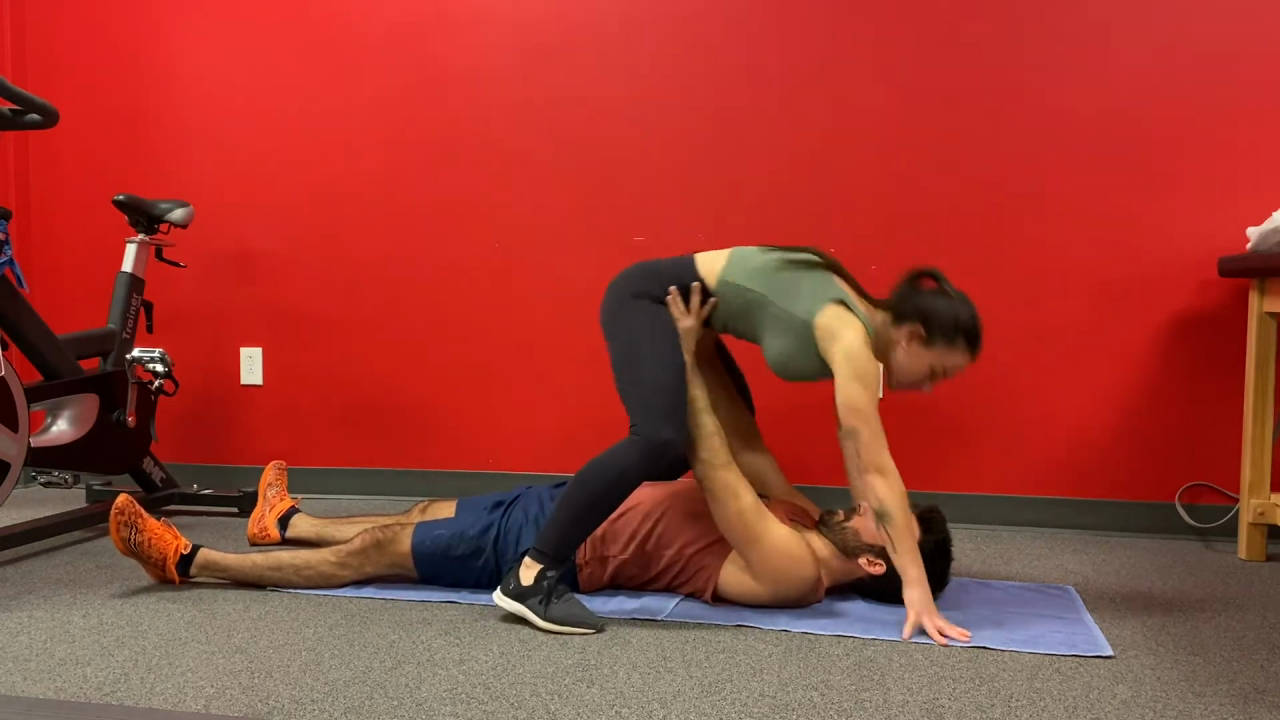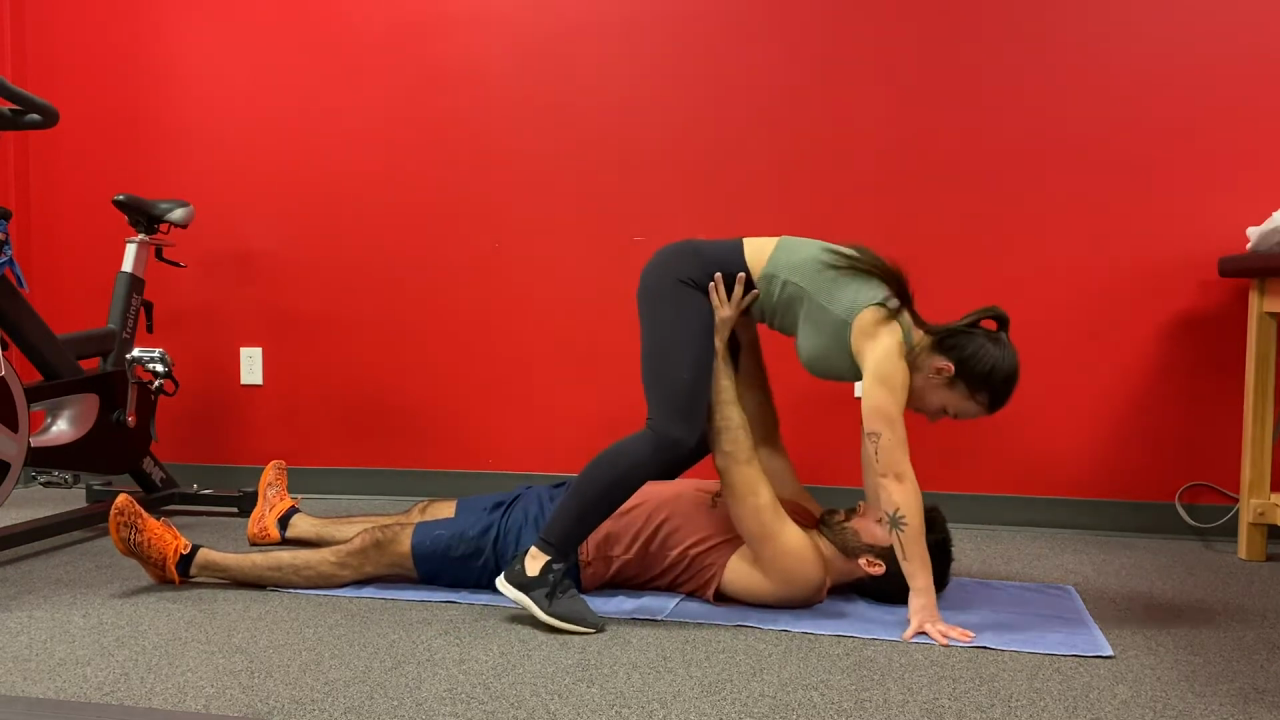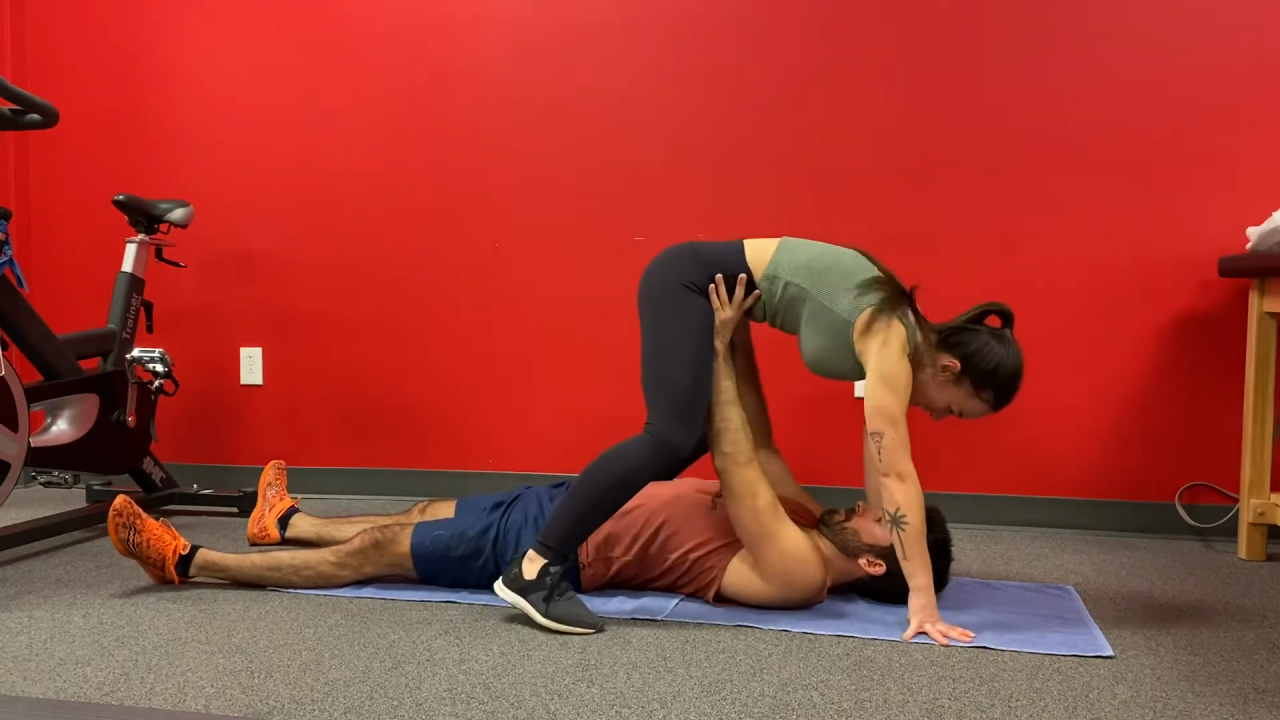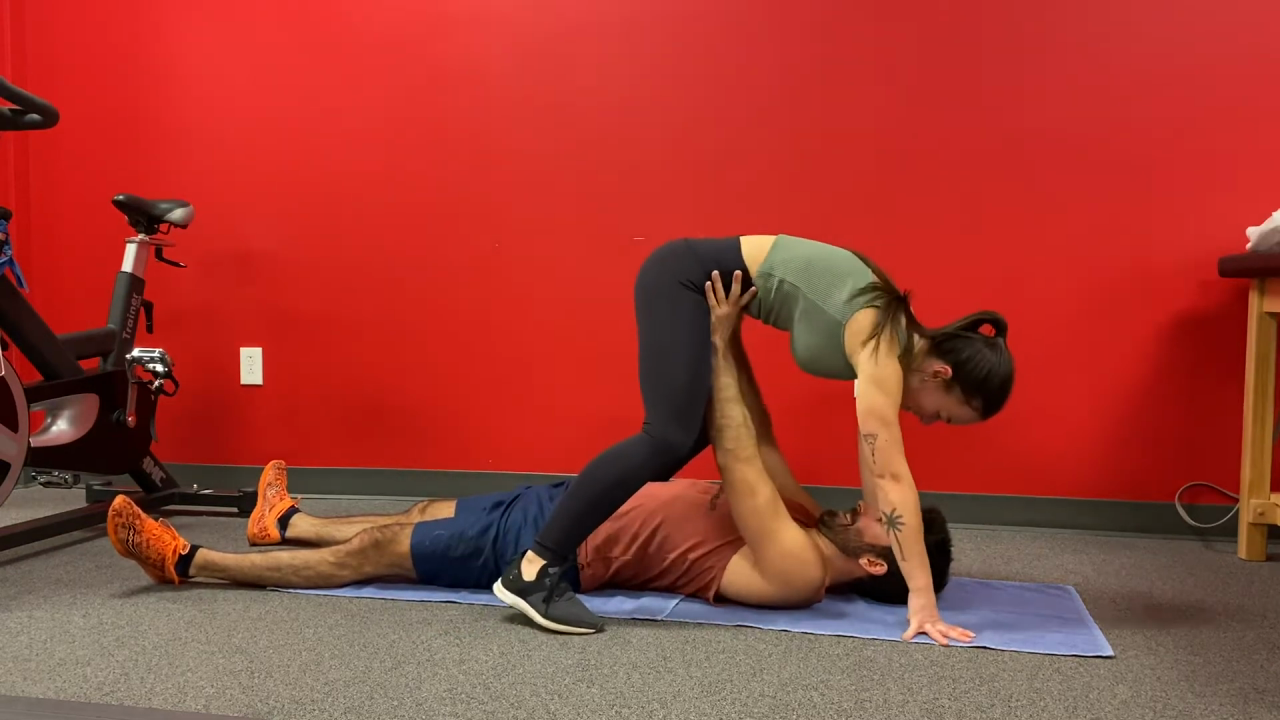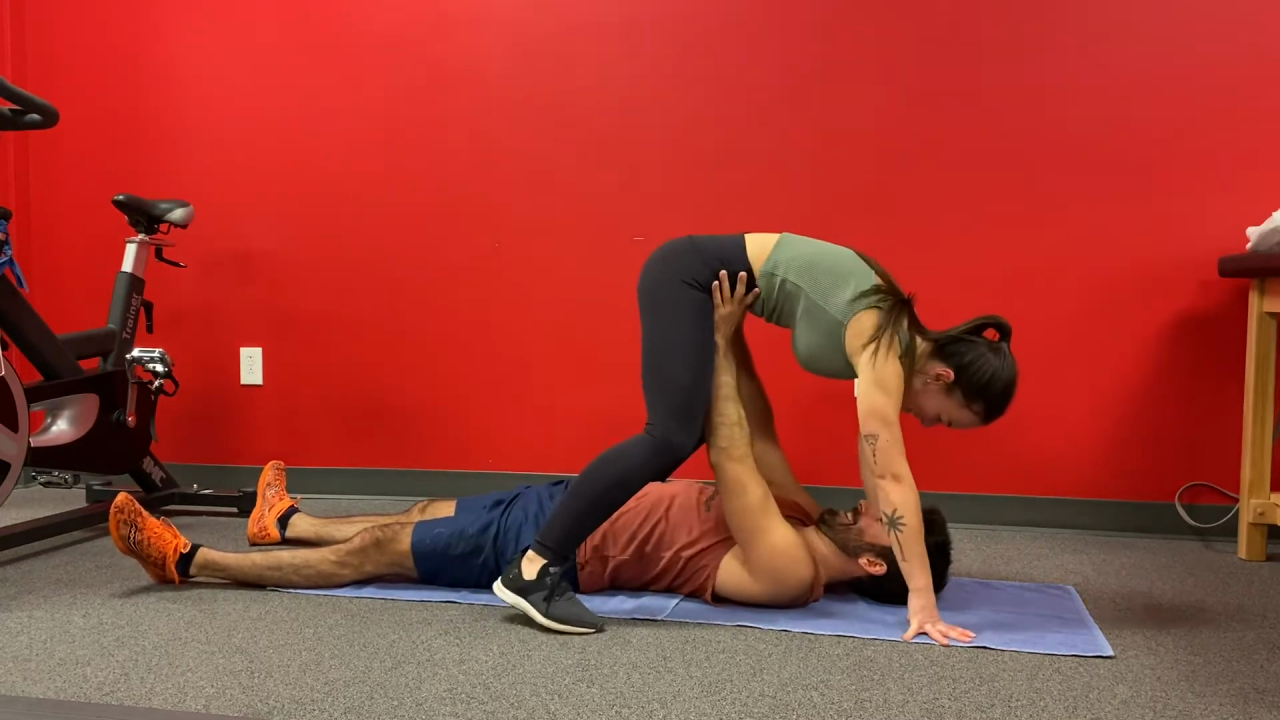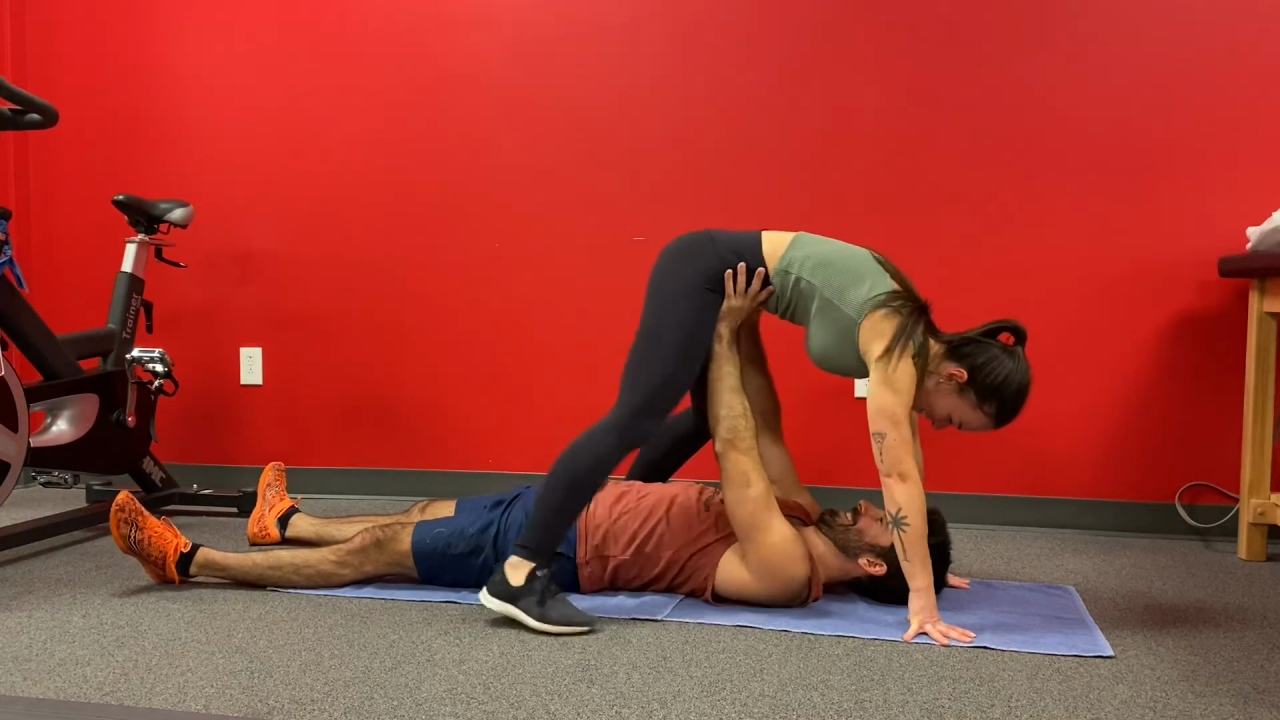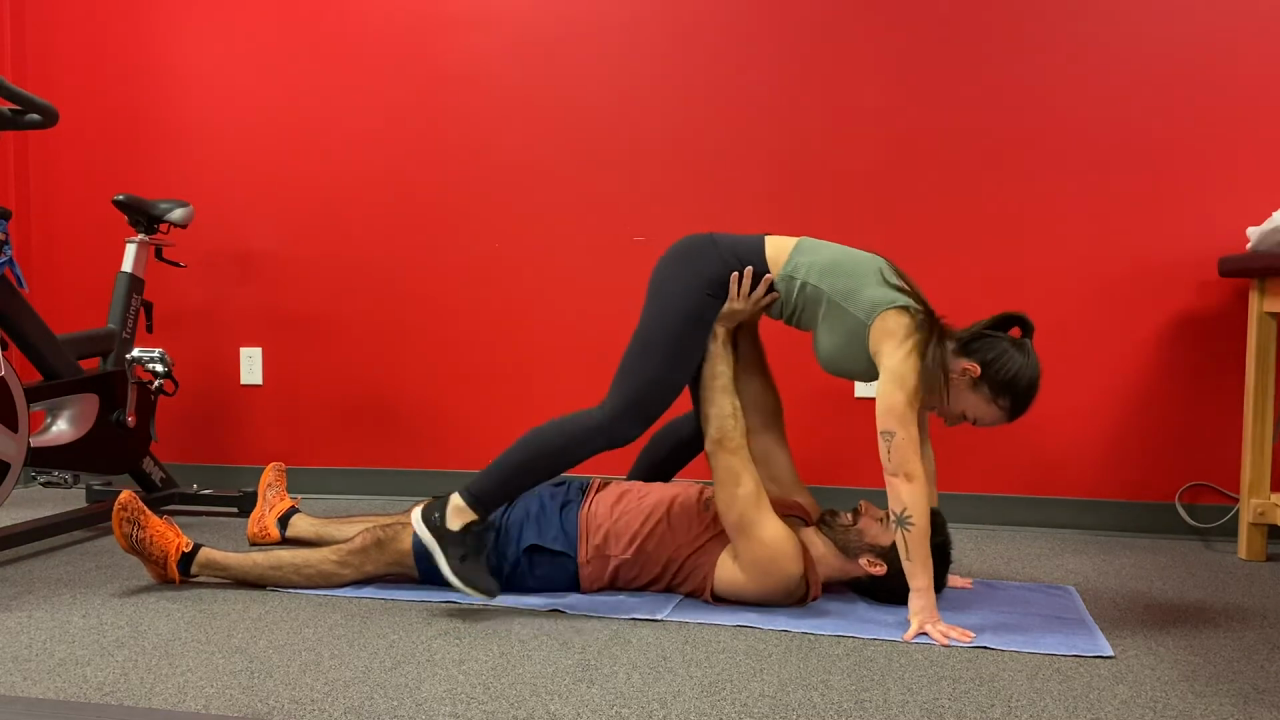
dt=0.2s
person 1, frame 1
left shoulder: (795, 573)
right shoulder: (807, 523)
left elbow: (716, 477)
right elbow: (740, 448)
left wrist: (682, 359)
right wrist: (694, 347)
left knee: (380, 554)
right knee: (424, 516)
left ankle: (188, 561)
right ankle: (284, 523)
person 1, frame 2
left shoulder: (799, 573)
right shoulder: (808, 524)
left elbow: (735, 469)
right elbow: (756, 448)
left wrist: (714, 351)
right wrist: (733, 344)
left hip: (563, 547)
left knee: (378, 554)
right knee: (424, 517)
left ankle: (189, 560)
right ankle: (284, 524)
person 1, frame 3
left shoulder: (798, 573)
right shoulder: (807, 523)
left elbow: (736, 469)
right elbow: (754, 449)
left wrist: (717, 349)
right wrist: (737, 340)
left knee: (378, 551)
right knee: (423, 515)
left ankle: (189, 560)
right ankle: (286, 521)
person 1, frame 4
left shoulder: (796, 572)
right shoulder: (807, 523)
left elbow: (739, 466)
right elbow: (751, 451)
left wrist: (717, 345)
right wrist: (730, 338)
left knee: (378, 554)
right knee: (423, 517)
left ankle: (188, 561)
right ankle: (284, 524)
person 1, frame 5
left shoulder: (789, 572)
right shoulder: (804, 522)
left elbow: (731, 460)
right elbow: (751, 444)
left wrist: (718, 341)
right wrist: (733, 333)
left hip: (564, 546)
left knee: (378, 553)
right knee: (423, 516)
left ankle: (190, 559)
right ankle: (285, 523)
person 1, frame 6
left shoulder: (787, 569)
right shoulder: (803, 522)
left elbow: (735, 455)
right elbow: (762, 439)
left wrist: (723, 335)
right wrist: (745, 333)
left hip: (564, 547)
right hip: (581, 503)
left knee: (378, 551)
right knee: (423, 515)
left ankle: (189, 560)
right ankle: (284, 524)
person 1, frame 7
left shoulder: (782, 568)
right shoulder: (801, 523)
left elbow: (728, 454)
right elbow: (763, 437)
left wrist: (717, 334)
right wrist: (742, 330)
left hip: (560, 548)
right hip: (582, 501)
left knee: (379, 552)
right knee: (424, 518)
left ankle: (190, 560)
right ankle: (284, 525)
person 2, frame 1
left shoulder: (859, 336)
right shoulder: (852, 337)
left elbow: (863, 459)
right elbow: (875, 469)
right wrist: (915, 586)
right hip: (649, 300)
left knee: (737, 430)
right knee: (662, 439)
right ankle: (531, 576)
person 2, frame 2
left shoulder: (902, 337)
right shoulder: (887, 346)
left elbow: (879, 464)
right elbow: (895, 477)
right wrist: (923, 599)
left hip: (715, 288)
right hip: (689, 278)
left knee: (711, 430)
right knee: (673, 435)
left ankle: (611, 525)
right ankle: (537, 567)
person 2, frame 3
left shoulder: (906, 336)
right shoulder: (891, 344)
left elbow: (880, 460)
right elbow: (897, 475)
right wrist: (922, 598)
left hip: (715, 286)
right hip: (690, 280)
left knee: (708, 428)
right knee: (671, 437)
left ankle: (604, 523)
right ankle: (535, 569)
person 2, frame 4
left shoulder: (897, 338)
right shoulder: (881, 345)
left elbow: (874, 459)
right elbow: (892, 474)
right wrist: (921, 598)
left hip: (708, 283)
right hip: (685, 277)
left knee: (705, 424)
right knee: (670, 436)
left ankle: (602, 523)
right ankle: (534, 570)
person 2, frame 5
left shoulder: (902, 341)
right shoulder: (883, 346)
left elbow: (876, 460)
right elbow: (892, 475)
right wrist: (921, 599)
left hip: (711, 279)
right hip: (689, 274)
left knee: (710, 419)
right knee: (672, 435)
left ankle: (610, 519)
right ankle: (534, 571)
person 2, frame 6
left shoulder: (916, 342)
right shoulder: (897, 345)
left elbow: (903, 460)
right elbow: (898, 475)
left wrist: (914, 558)
right wrist: (921, 599)
left hip: (724, 276)
right hip: (705, 267)
left knee: (716, 417)
right knee: (637, 417)
right ankle: (519, 575)
person 2, frame 7
left shoulder: (924, 340)
right shoulder: (906, 345)
left elbow: (918, 460)
right elbow: (903, 475)
left wrist: (923, 567)
right wrist: (921, 601)
left hip: (726, 280)
right hip: (708, 271)
right knee: (622, 417)
right ankle: (455, 517)
